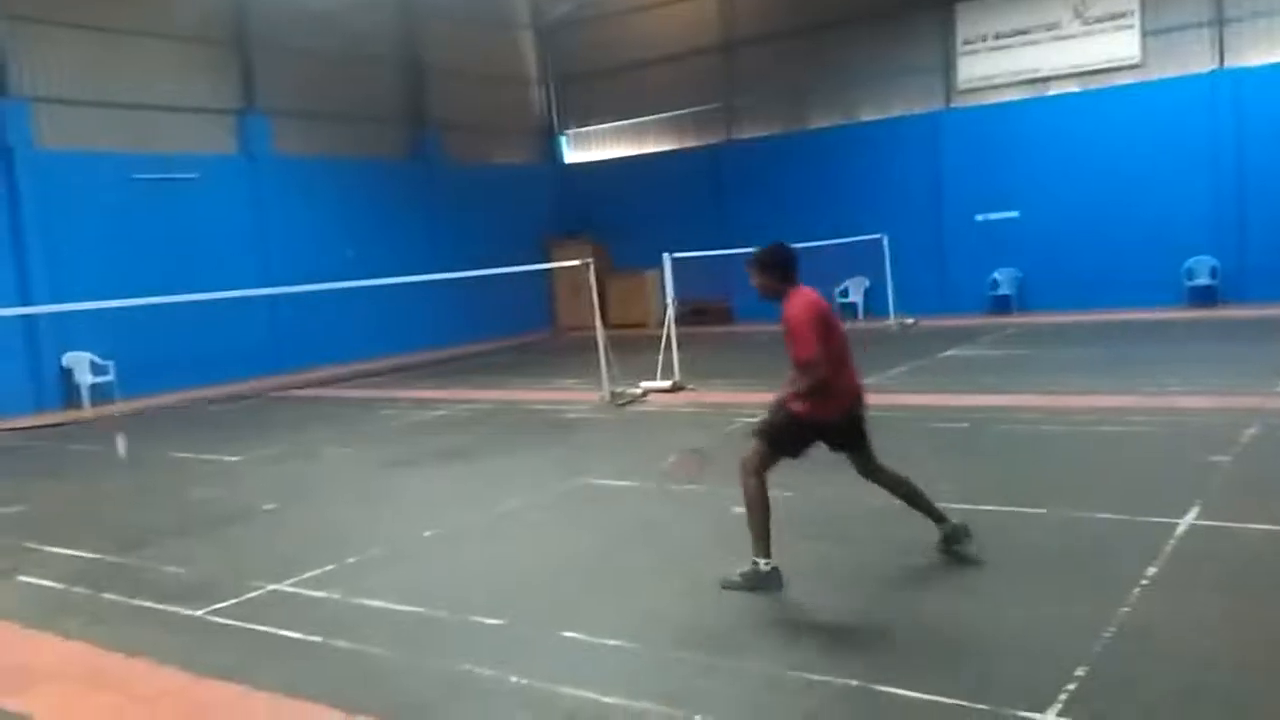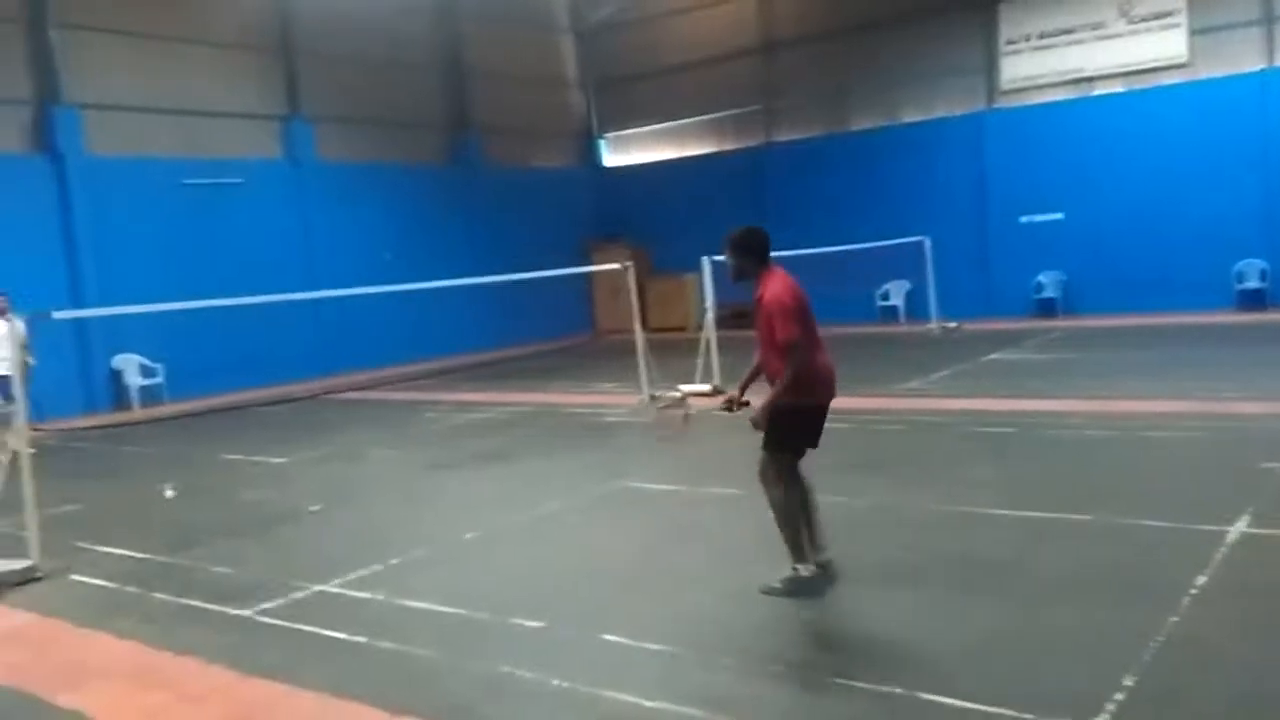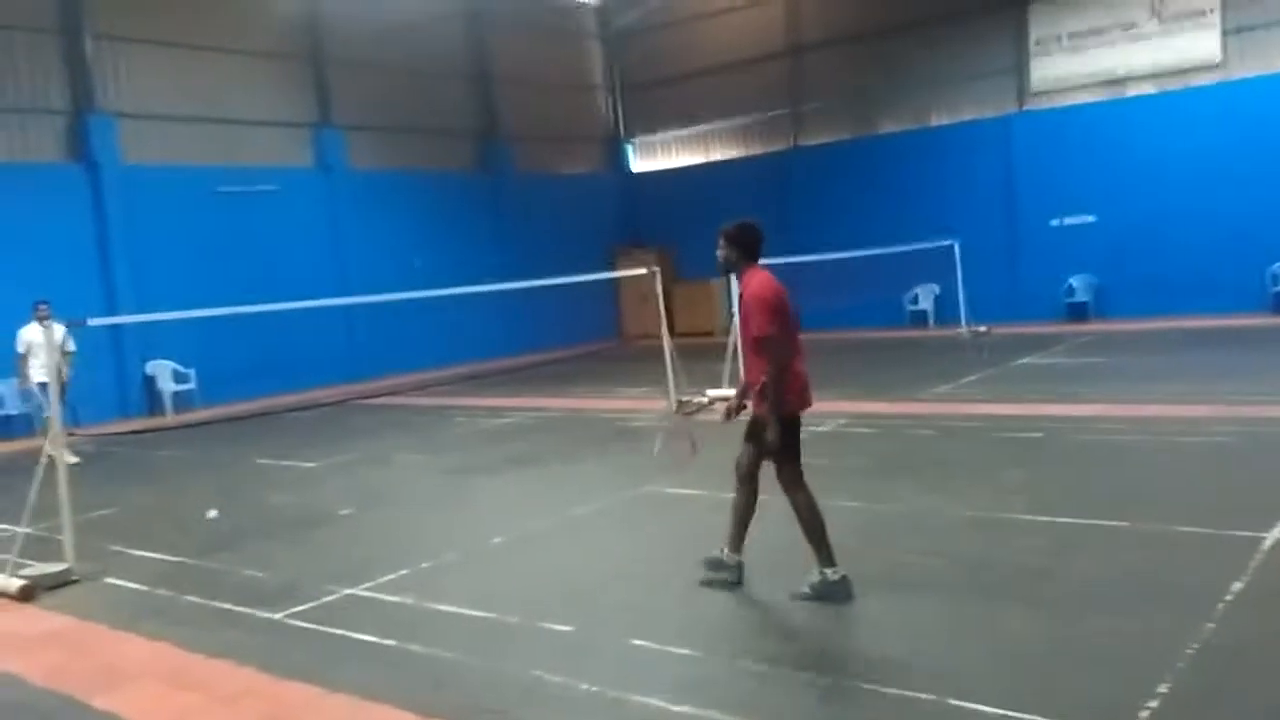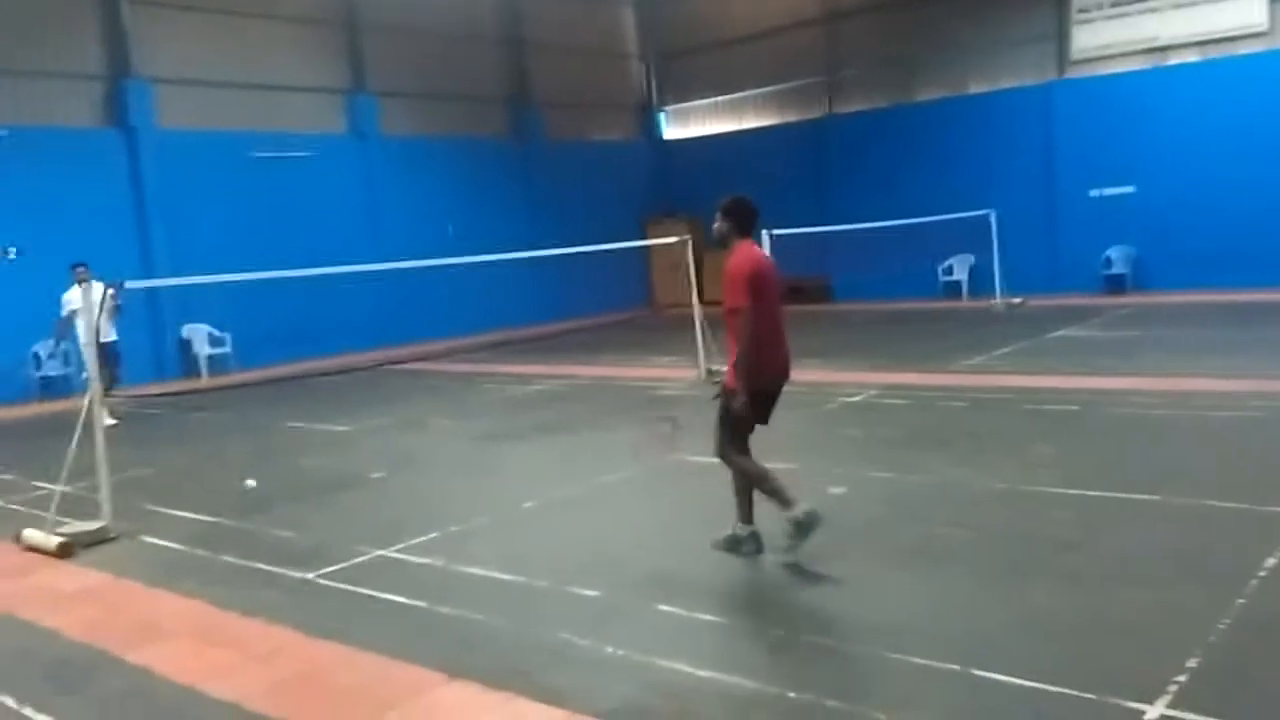
dt=0.3s
person 1, frame 1
left shoulder: (798, 312)
right shoulder: (803, 300)
left elbow: (820, 376)
left wrist: (784, 402)
right wrist: (786, 399)
left hip: (819, 404)
right hip: (844, 400)
left knee: (751, 467)
right knee: (870, 468)
left ankle: (763, 567)
right ankle: (949, 528)
person 1, frame 2
left shoulder: (777, 295)
right shoulder: (770, 285)
left elbow: (799, 362)
left wrist: (768, 406)
right wrist: (742, 387)
left hip: (803, 393)
right hip: (809, 389)
left knee: (771, 473)
right knee: (784, 469)
left ankle: (805, 572)
right ankle: (817, 556)
person 1, frame 3
left shoulder: (757, 291)
right shoulder: (756, 285)
left elbow: (776, 359)
left wrist: (773, 415)
right wrist: (741, 398)
left hip: (778, 402)
right hip: (767, 399)
left knee: (791, 482)
right knee: (745, 468)
left ankle: (832, 576)
right ankle: (731, 559)
person 1, frame 4
left shoulder: (739, 264)
right shoulder: (757, 259)
left elbow: (749, 332)
left wrist: (741, 387)
left hip: (755, 373)
right hip: (770, 368)
left knee: (728, 450)
right knee: (735, 445)
left ankle: (797, 512)
right ankle: (745, 531)
